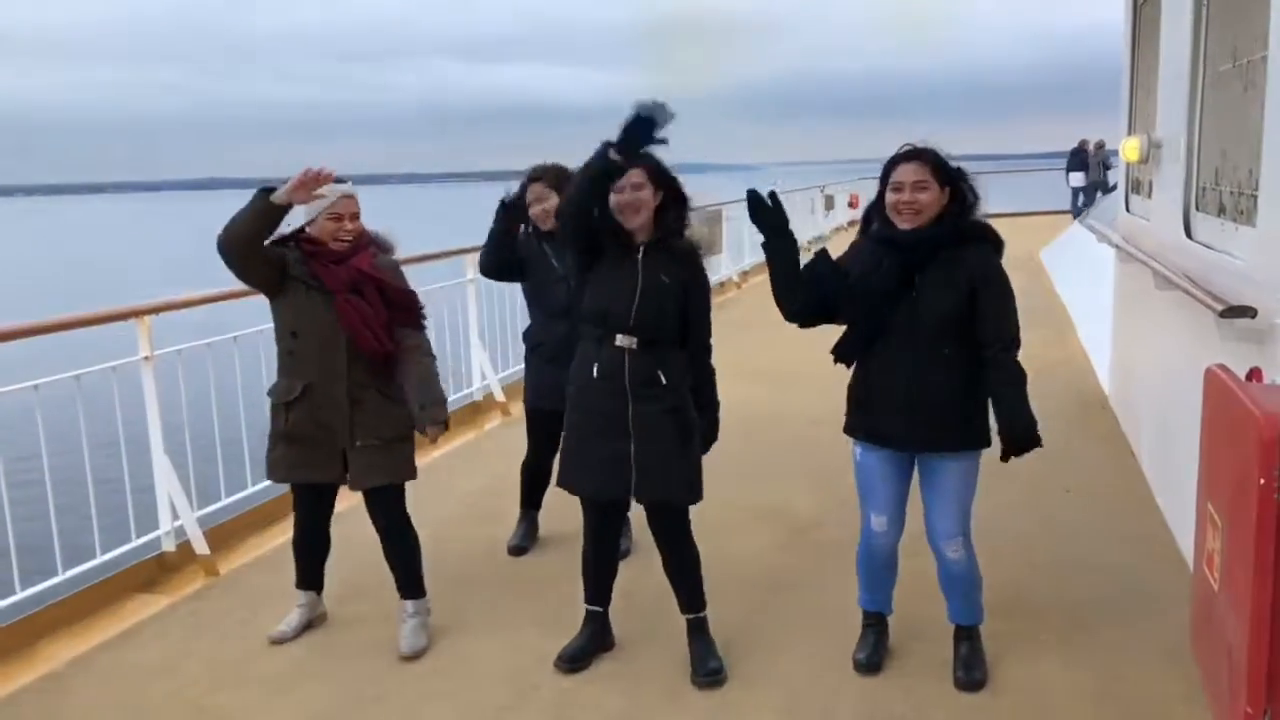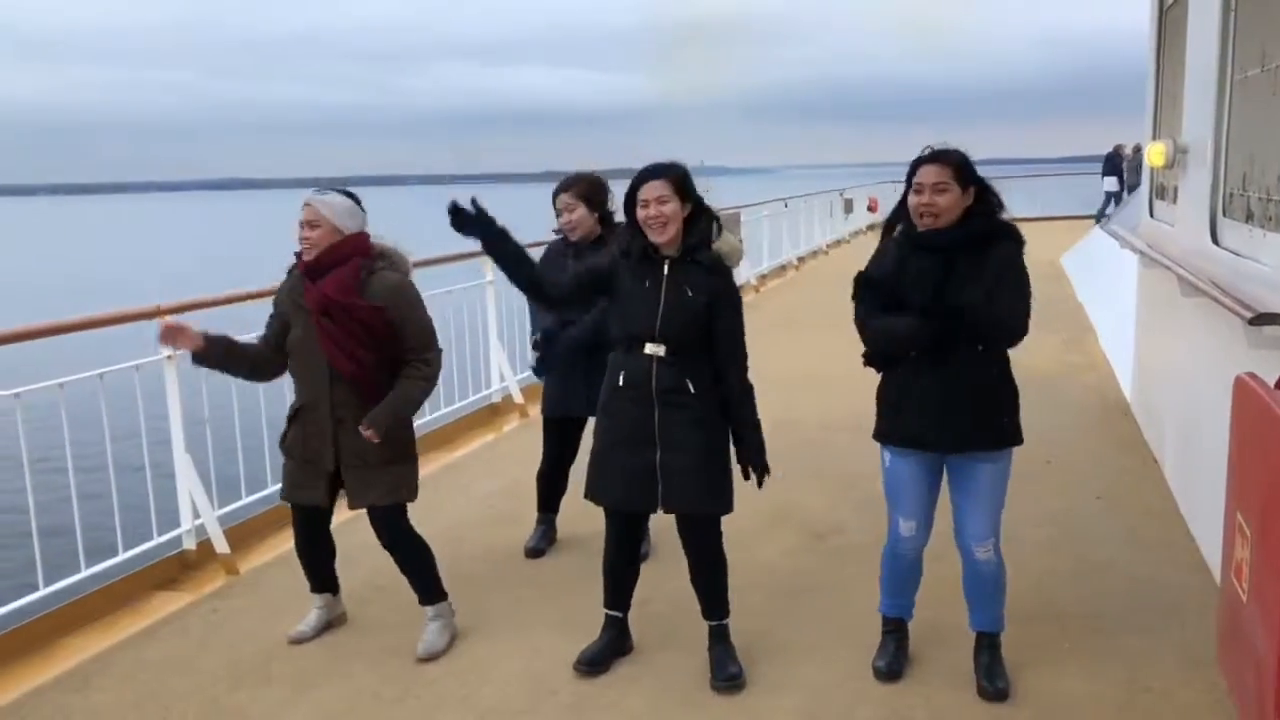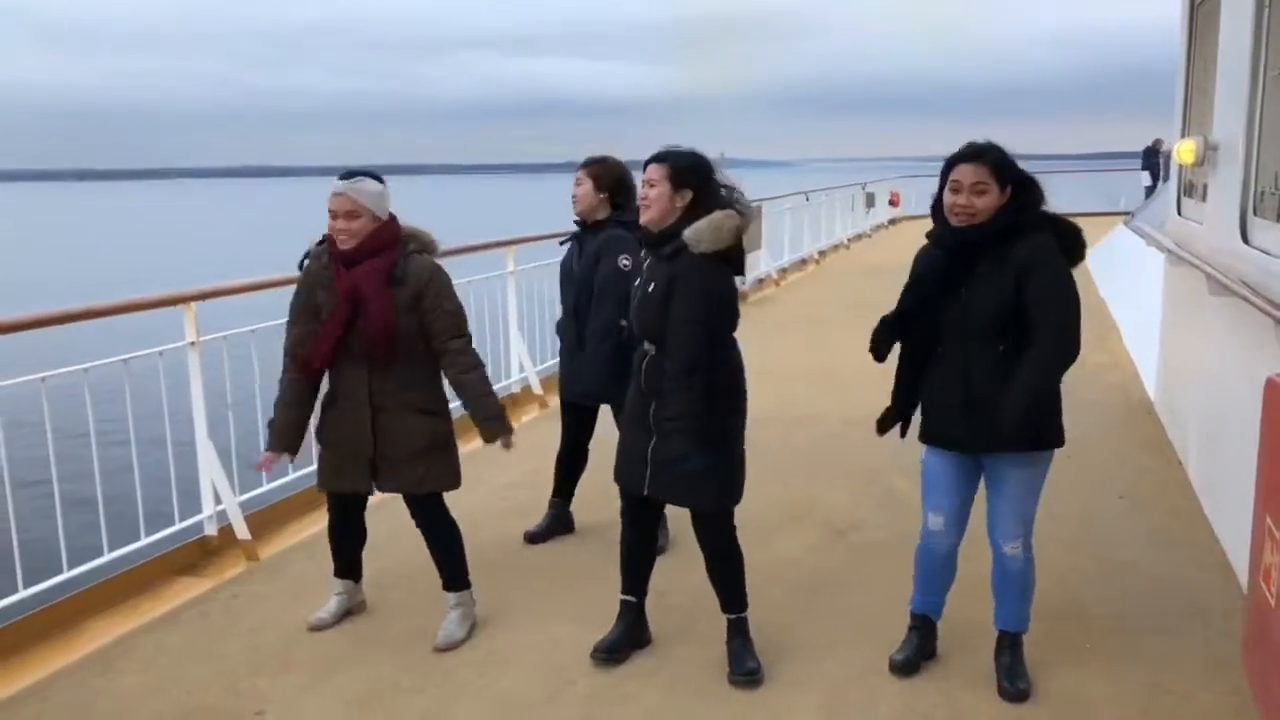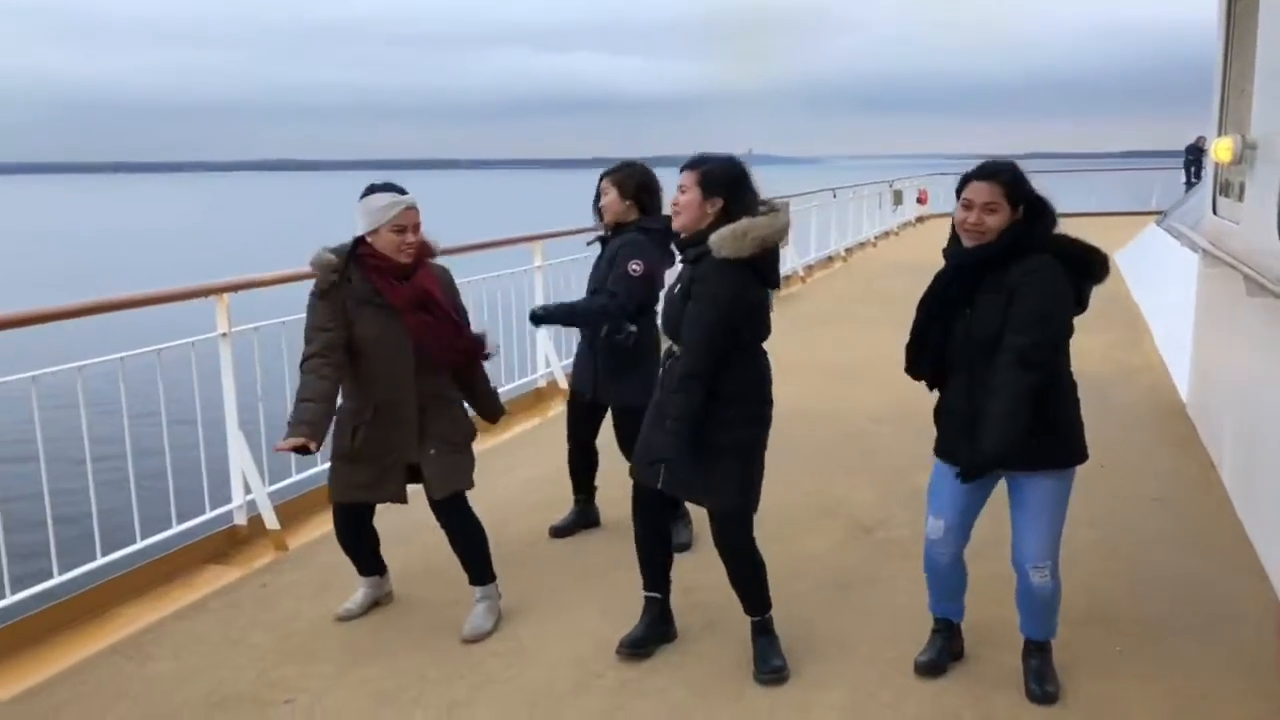
dt=0.4s
person 1, frame 1
left shoulder: (974, 259)
right shoulder: (868, 255)
left elbow: (998, 348)
right elbow: (802, 308)
left wrist: (1014, 419)
right wrist: (778, 243)
left hip: (952, 428)
right hip: (878, 424)
left knee: (951, 543)
right knee: (878, 535)
left ankle: (968, 635)
right ankle: (874, 624)
person 1, frame 2
left shoulder: (999, 256)
right shoulder: (893, 255)
left elbow: (1010, 327)
right elbow: (869, 324)
left wrist: (958, 322)
right wrist: (912, 329)
left hip: (981, 427)
right hip: (907, 425)
left knee: (980, 545)
right knee: (905, 538)
left ankle: (988, 645)
right ankle: (894, 632)
person 1, frame 3
left shoulder: (1036, 252)
right shoulder: (936, 255)
left elbow: (1059, 339)
right elbow: (914, 336)
left wrist: (1018, 411)
right wrist: (903, 399)
left hip: (1019, 430)
right hip: (948, 424)
left knee: (1010, 542)
right knee: (937, 536)
left ankle: (1010, 645)
right ankle: (922, 629)
person 1, frame 4
left shoulder: (1039, 274)
right shoulder: (961, 272)
left elbow: (1023, 363)
left wrist: (995, 441)
right wrist: (964, 435)
left hip: (1038, 442)
right hip: (964, 435)
left knee: (1035, 564)
right knee: (940, 544)
left ankle: (1038, 650)
right ankle: (946, 632)
person 2, frame 1
left shoulder: (682, 262)
right shoulder: (596, 250)
left elbow: (697, 347)
right elbow: (572, 210)
left wrist: (706, 415)
right wrist: (618, 148)
left hip: (662, 408)
right hip: (595, 405)
left knee: (671, 527)
right knee: (600, 522)
left ankle: (698, 632)
right ankle: (594, 625)
person 2, frame 2
left shoulder: (712, 274)
right shoulder: (624, 264)
left elbow: (732, 364)
right elbow: (553, 292)
left wrist: (749, 437)
right wrist: (493, 238)
left hip: (692, 421)
right hip: (625, 417)
left knee: (701, 533)
right knee: (623, 529)
left ankle: (720, 640)
right ankle: (615, 630)
person 2, frame 3
left shoulder: (700, 267)
right shoulder: (663, 253)
left elbow: (688, 359)
left wrist: (688, 435)
left hip: (705, 414)
right hip: (650, 404)
left knee: (713, 525)
right knee: (636, 513)
left ankle: (738, 632)
right ankle: (632, 618)
person 2, frame 4
left shoulder: (725, 272)
right shoulder: (706, 257)
left elbow: (696, 361)
left wrist: (677, 434)
right wrist: (670, 422)
left hip: (727, 417)
right hip: (686, 405)
left knee: (731, 531)
right knee: (648, 507)
left ankle: (763, 630)
right ankle: (657, 614)
person 3, frame 1
left shoulder: (382, 270)
right shoulder: (286, 270)
left elbow: (412, 342)
right elbow: (235, 248)
left wrist: (429, 403)
right wrist: (282, 199)
left hip: (376, 420)
right hip: (307, 421)
left knee: (389, 517)
right knee: (309, 517)
left ankle: (414, 611)
right ankle: (308, 602)
person 3, frame 2
left shoulder: (390, 289)
right shoulder: (296, 290)
left elbow: (424, 362)
right elbow: (267, 362)
left wrist: (390, 416)
right wrist: (204, 346)
left hip: (374, 440)
right hip: (312, 437)
left knee: (392, 527)
right knee: (308, 526)
left ankle: (440, 613)
right ankle: (328, 604)
person 3, frame 3
left shoulder: (419, 273)
right shoulder: (318, 275)
left elbow: (454, 350)
right elbow: (301, 359)
left wrist: (488, 413)
right wrist: (285, 432)
left hip: (412, 425)
right hip: (346, 426)
left knee: (428, 512)
right knee: (344, 511)
left ankle: (460, 602)
right ankle: (348, 590)
person 3, frame 4
left shoulder: (435, 280)
right shoulder: (337, 286)
left elbow: (462, 352)
right elbow: (322, 360)
left wrist: (488, 404)
right wrist: (310, 422)
left hip: (437, 425)
right hip: (368, 429)
left knee: (452, 509)
right knee: (349, 519)
left ankle: (487, 595)
right ankle: (375, 583)
person 4, frame 1
right shoulder: (527, 246)
right elbow: (492, 266)
right wrist: (507, 222)
right hip: (547, 365)
right knee: (540, 450)
left ankle: (617, 523)
right ankle: (527, 520)
person 4, frame 2
right shoulder: (556, 254)
left elbow: (614, 315)
right elbow: (539, 304)
left wrist: (570, 339)
right wrist: (544, 334)
left hip: (611, 372)
right hip: (564, 374)
right knee: (556, 455)
right ankle: (545, 523)
person 4, frame 3
left shoulder: (619, 242)
right shoulder: (582, 240)
left elbow: (610, 312)
left wrist: (598, 367)
right wrist: (581, 362)
left hip: (619, 363)
right hip: (580, 361)
right knee: (572, 441)
right ankle: (559, 511)
person 4, frame 4
left shoulder: (639, 246)
right shoulder: (620, 241)
left elbow: (613, 305)
left wrist: (557, 313)
left hip: (629, 365)
right hip: (595, 359)
left knee: (637, 446)
right knee: (579, 437)
left ankle: (677, 517)
right ankle: (584, 507)
